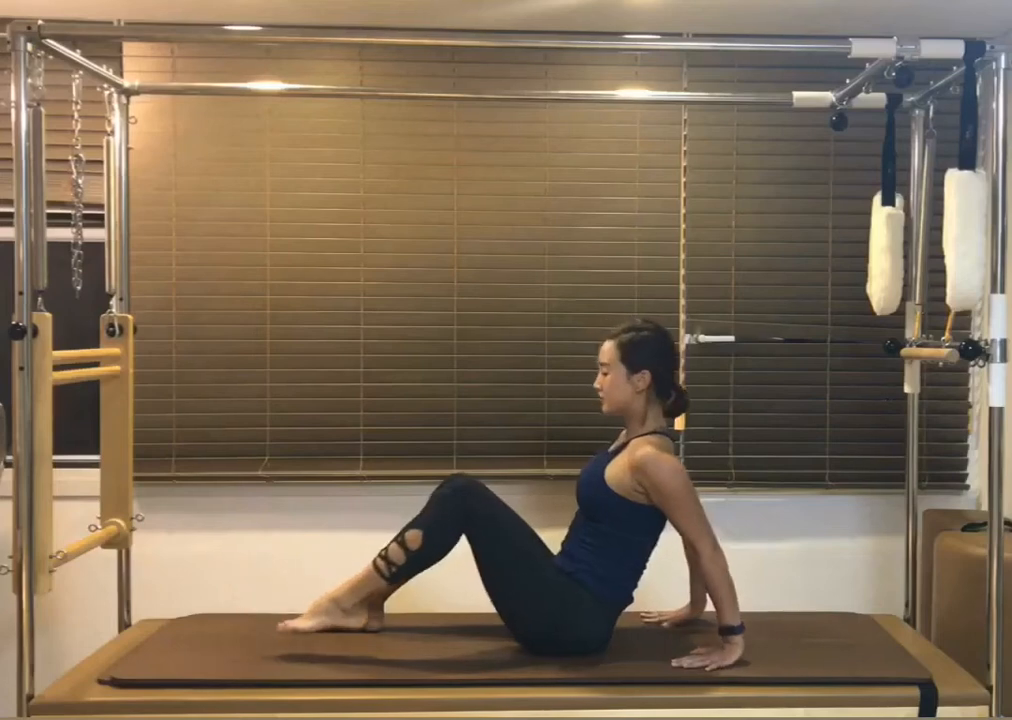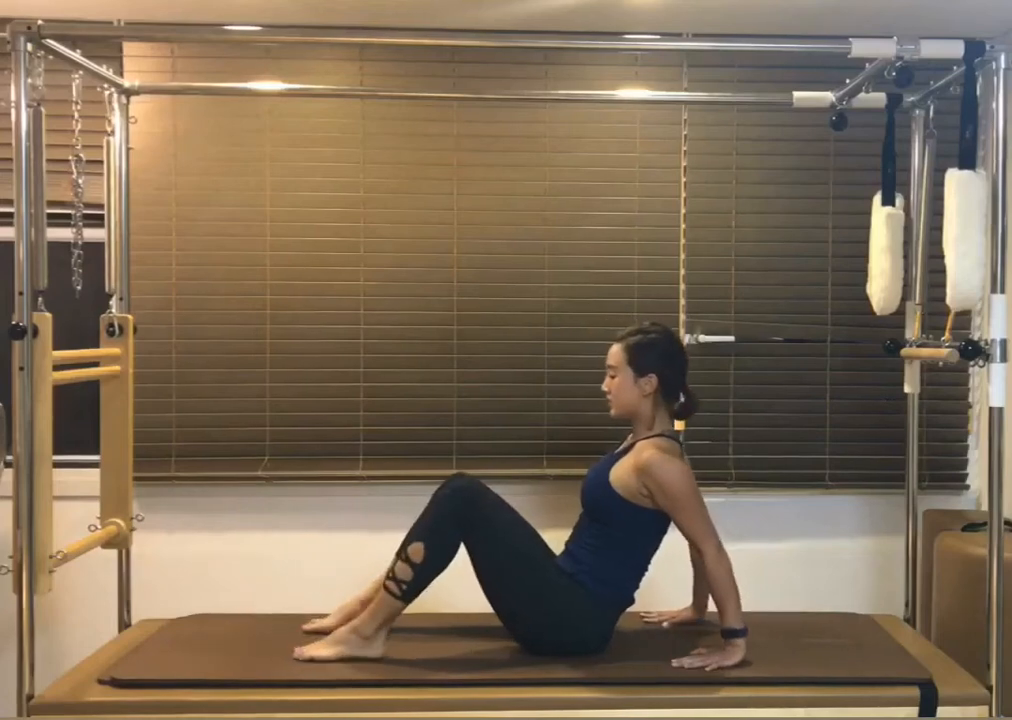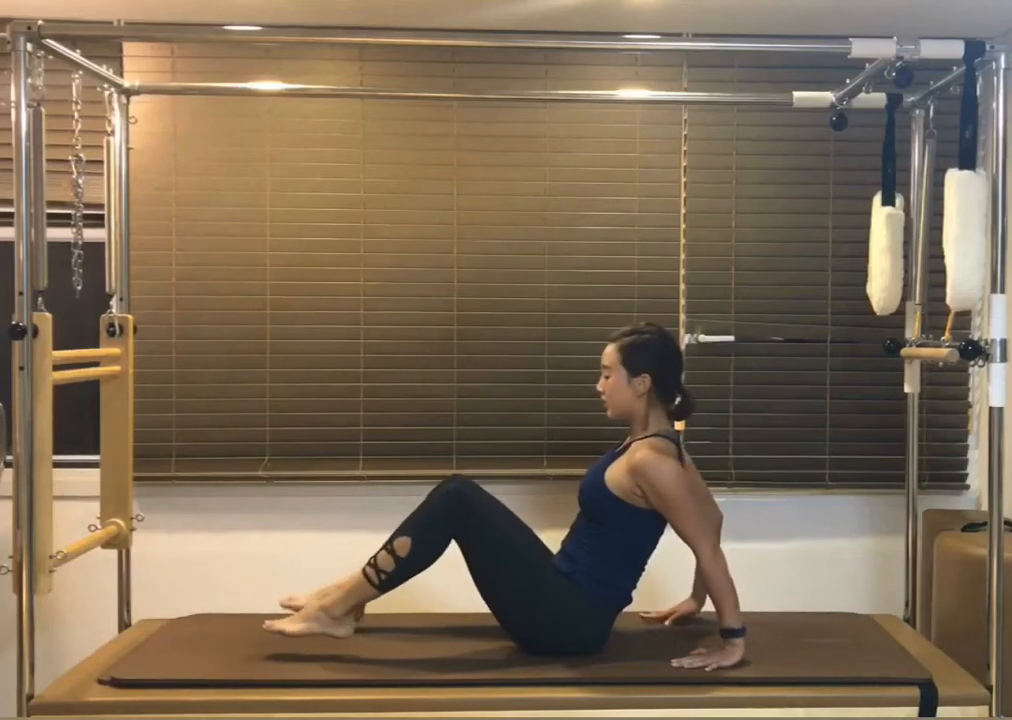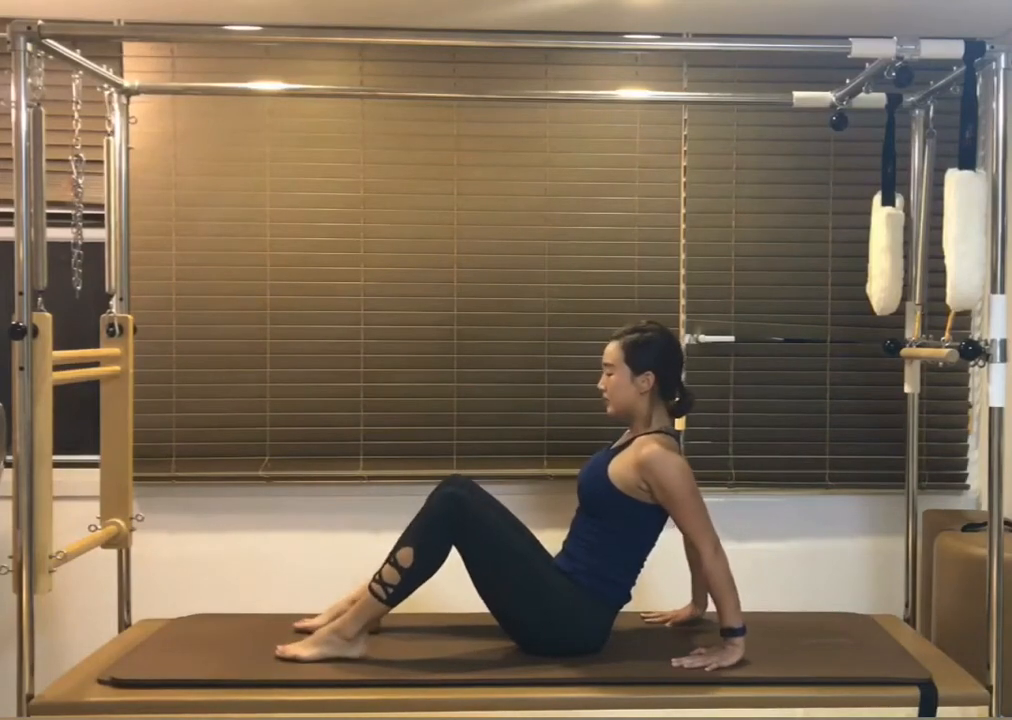
dt=0.4s
person 1, frame 1
left shoulder: (650, 458)
right shoulder: (637, 439)
left elbow: (706, 546)
right elbow: (693, 532)
left wrist: (731, 638)
right wrist: (694, 606)
left hip: (571, 621)
right hip: (564, 597)
left knee: (462, 499)
right knee: (459, 489)
left ankle: (346, 603)
right ankle: (368, 601)
person 1, frame 2
left shoulder: (655, 461)
right shoulder: (645, 442)
left elbow: (711, 549)
right elbow: (698, 537)
left wrist: (734, 640)
right wrist: (697, 607)
left hip: (570, 623)
right hip: (564, 597)
left knee: (461, 500)
right knee: (459, 491)
left ankle: (366, 631)
right ankle: (371, 603)
person 1, frame 3
left shoulder: (650, 461)
right shoulder: (654, 443)
left elbow: (707, 548)
right elbow: (713, 516)
left wrist: (734, 640)
right wrist: (696, 600)
left hip: (568, 622)
right hip: (562, 595)
left knee: (455, 502)
right knee: (457, 492)
left ankle: (337, 611)
right ankle: (352, 593)
person 1, frame 4
left shoulder: (655, 457)
right shoulder: (640, 438)
left elbow: (708, 546)
right elbow: (692, 534)
left wrist: (733, 639)
right wrist: (695, 605)
left hip: (570, 621)
right hip: (561, 595)
left knee: (452, 507)
right knee: (458, 491)
left ankle: (347, 633)
right ankle: (363, 603)
